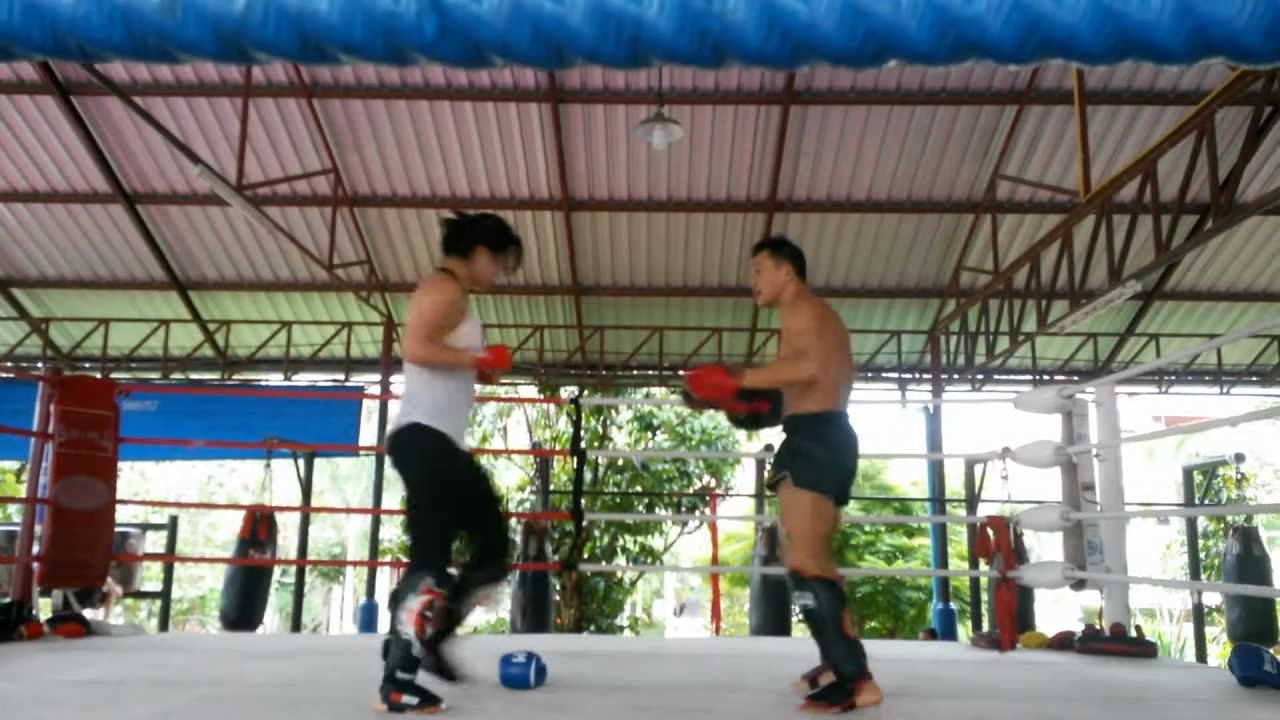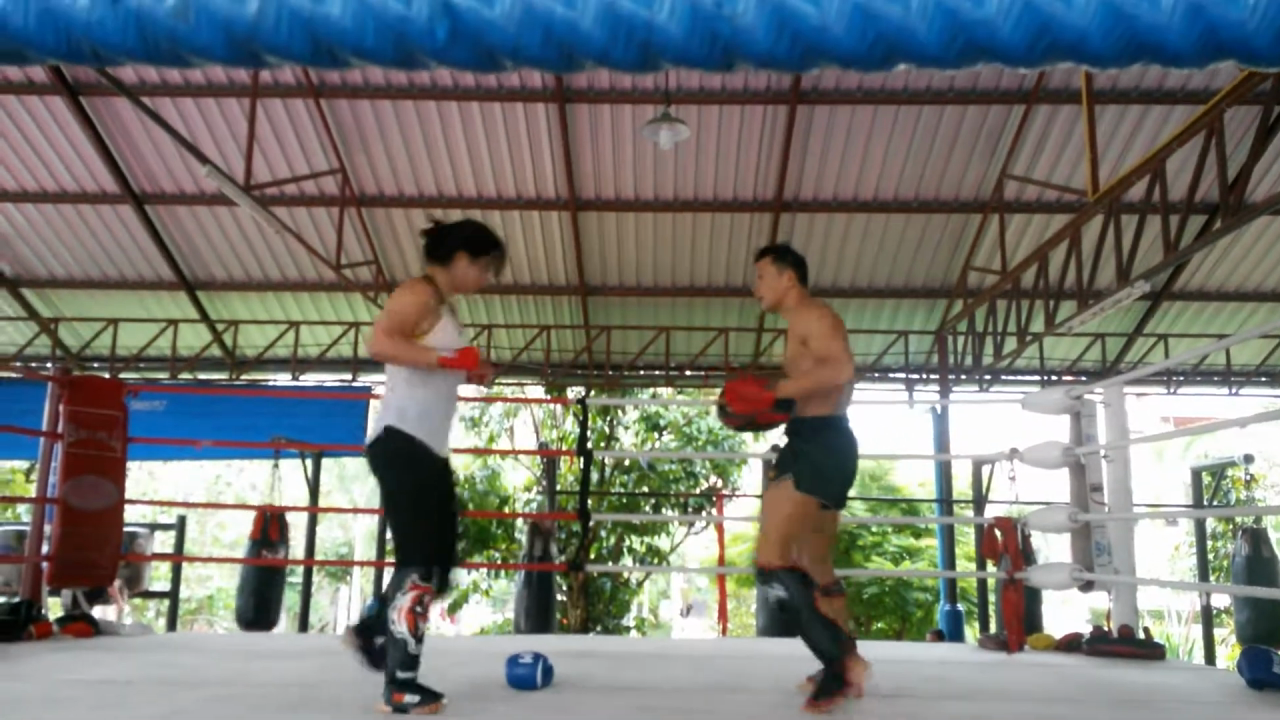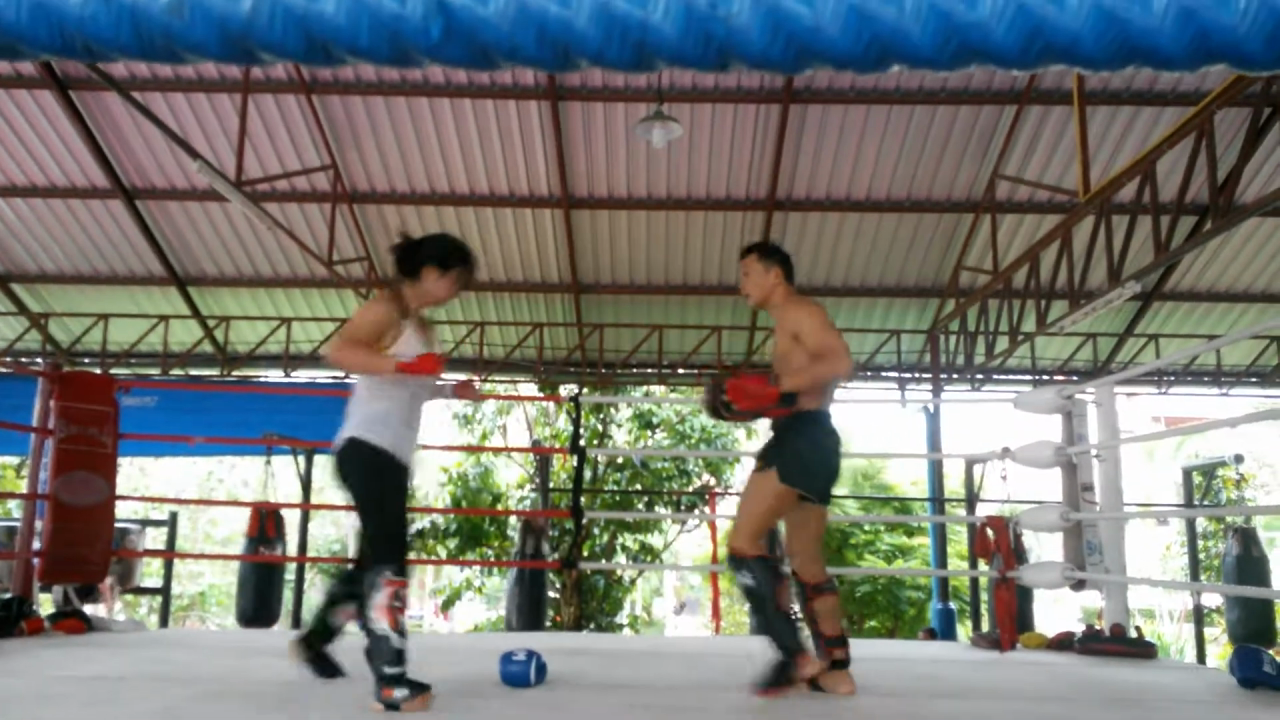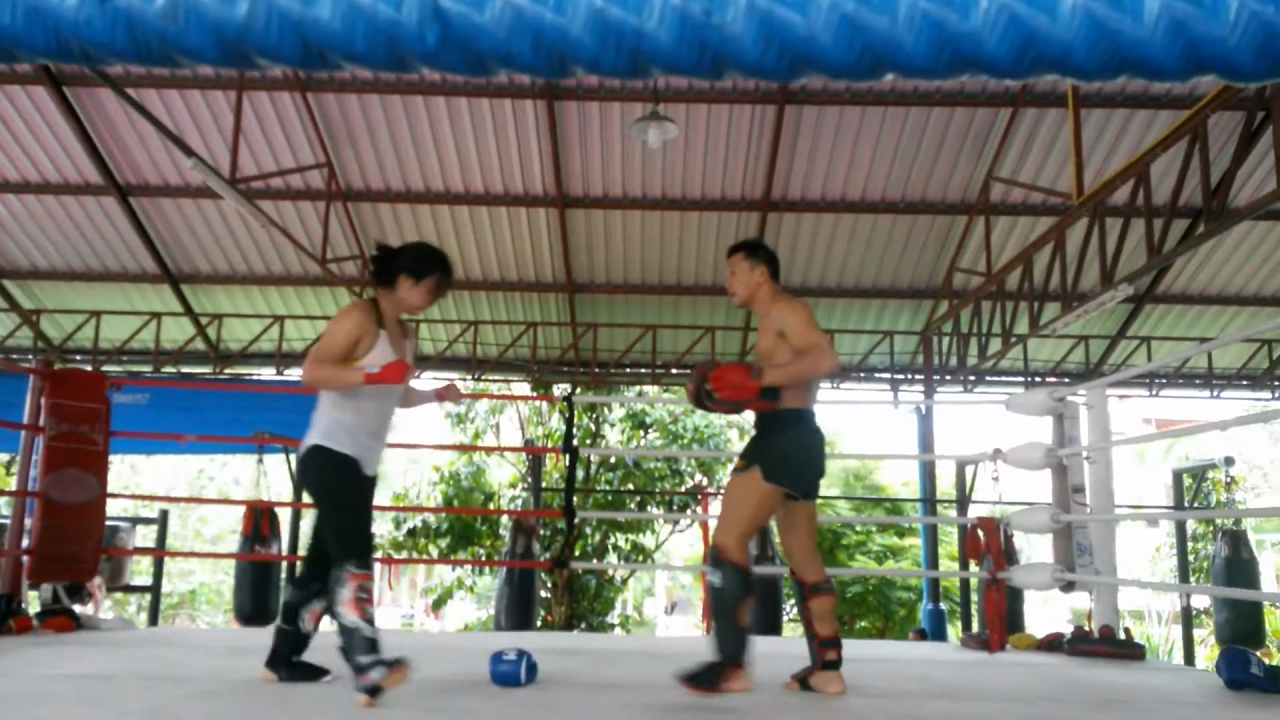
dt=0.1s
person 1, frame 1
left shoulder: (446, 294)
right shoulder: (445, 287)
right elbow: (416, 348)
left wrist: (476, 368)
right wrist: (479, 358)
left hip: (439, 442)
right hip: (424, 439)
left knee: (492, 549)
right knee: (431, 560)
left ankle: (431, 641)
right ankle: (399, 683)
person 1, frame 2
left shoulder: (442, 307)
right shoulder: (419, 294)
right elbow: (379, 342)
left wrist: (465, 373)
right wrist: (444, 359)
left hip: (425, 449)
right hip: (400, 442)
left knee: (438, 559)
right knee: (418, 561)
left ankle: (371, 630)
right ankle: (401, 686)
person 1, frame 3
left shoulder: (420, 325)
right shoulder: (386, 308)
right elbow: (338, 351)
left wrist: (445, 388)
right wrist: (403, 365)
left hip: (392, 456)
right hip: (368, 451)
left knee: (378, 560)
right knee: (388, 558)
left ankle: (315, 639)
right ankle: (390, 679)
person 1, frame 4
left shoulder: (403, 334)
right shoulder: (358, 318)
right elbow: (312, 369)
left wrist: (432, 395)
right wrist: (374, 374)
left hip: (361, 466)
right hip: (329, 456)
left knee: (324, 564)
right knee: (354, 556)
left ankle: (282, 656)
right ankle: (368, 668)
person 2, frame 1
left shoulder: (803, 311)
right shoulder: (825, 320)
left elbow: (811, 366)
left wrist: (738, 382)
right wrist: (777, 402)
left hip: (814, 442)
right hip: (829, 440)
left knee: (801, 562)
right knee: (814, 560)
left ankle: (855, 679)
right ankle: (839, 669)
person 2, frame 2
left shoulder: (811, 314)
right shoulder: (807, 324)
left elbow: (843, 369)
left wrist: (774, 392)
right wrist: (767, 405)
left hip: (818, 444)
right hip: (826, 446)
left knee: (772, 556)
right knee: (811, 563)
left ankle: (843, 656)
right ankle: (839, 669)
person 2, frame 3
left shoulder: (801, 311)
right shoulder: (792, 322)
left elbow: (842, 362)
left wrist: (777, 388)
right wrist: (759, 399)
left hip: (802, 439)
right hip: (810, 442)
left knee: (743, 542)
right knee: (806, 561)
left ankle: (793, 651)
right ankle: (835, 666)
person 2, frame 4
left shoulder: (786, 309)
right shoulder: (776, 321)
left elbow: (827, 359)
left wrist: (761, 378)
right wrist: (744, 391)
left hip: (784, 436)
right hip: (797, 438)
left knee: (727, 541)
right knee: (800, 559)
left ankle: (730, 664)
right ankle: (827, 667)
